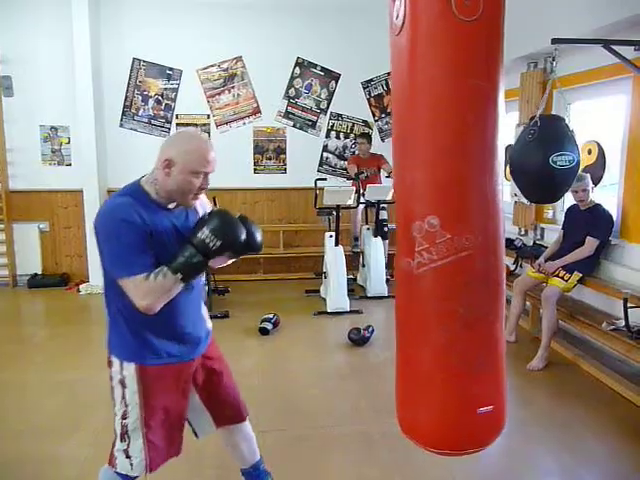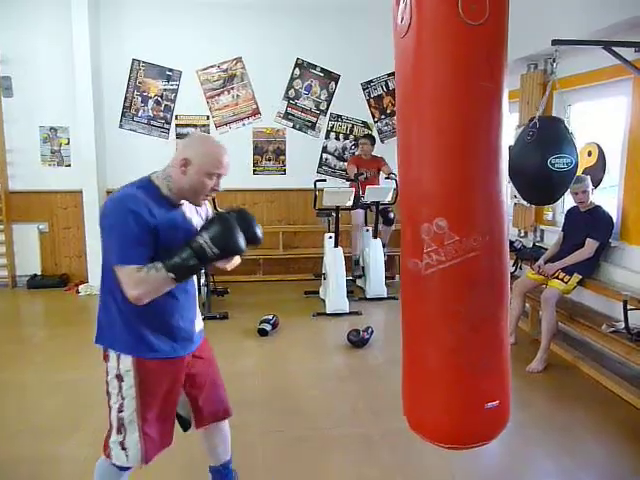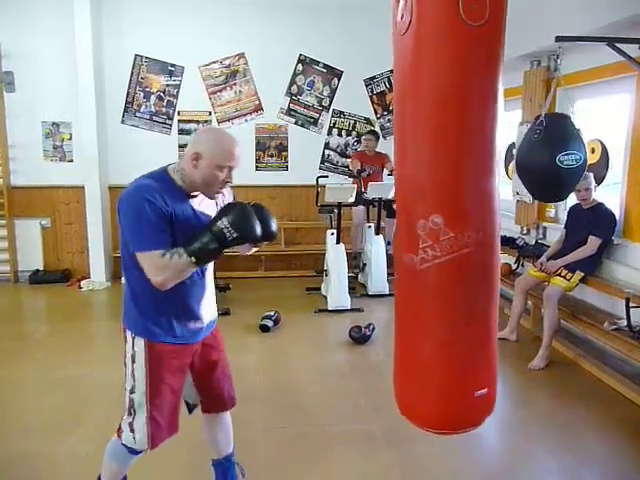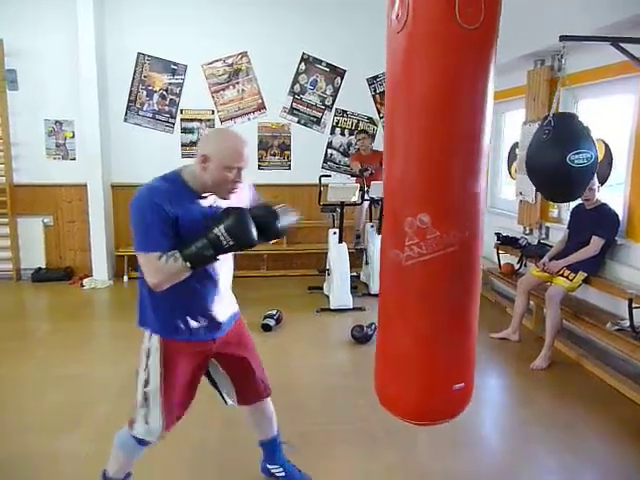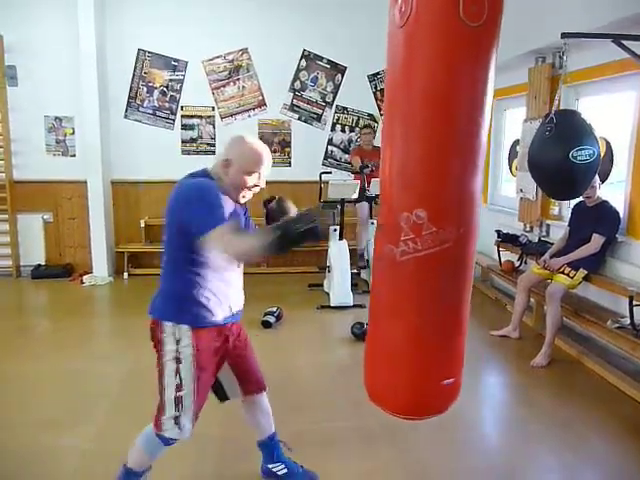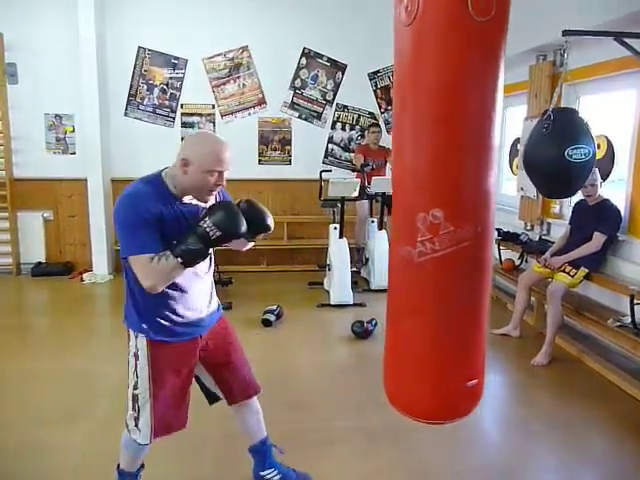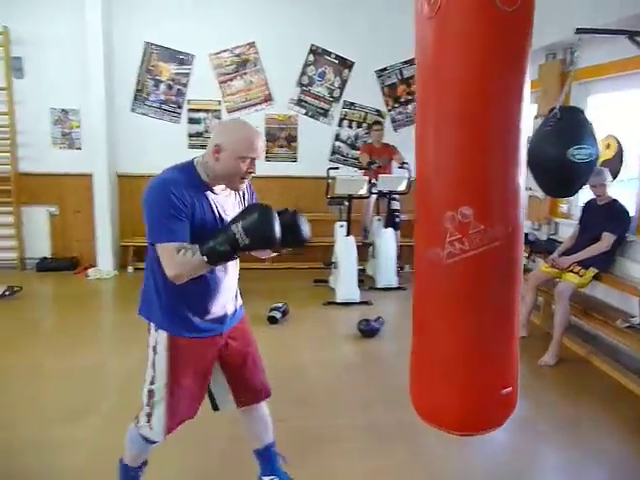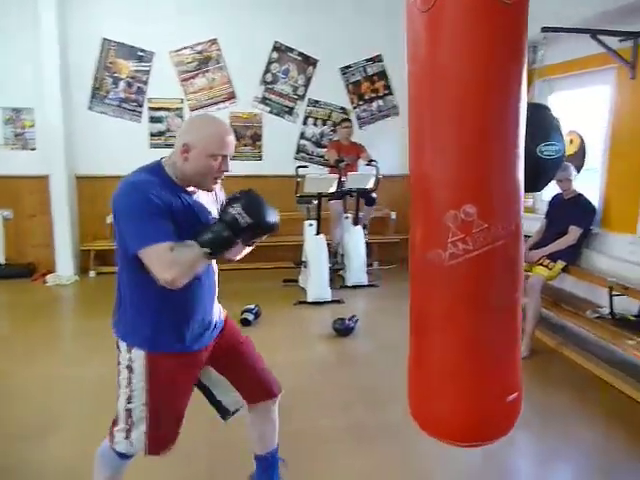
dt=0.3s
person 1, frame 1
left shoulder: (192, 201)
right shoulder: (120, 215)
left elbow: (215, 260)
right elbow: (146, 299)
left wrist: (231, 243)
right wrist: (197, 253)
left hip: (198, 341)
right hip: (146, 358)
left knee: (233, 416)
person 1, frame 2
left shoulder: (190, 201)
right shoulder: (127, 207)
left elbow: (221, 258)
right elbow: (138, 290)
left wrist: (232, 244)
right wrist: (196, 254)
left hip: (190, 338)
right hip: (139, 350)
left knee: (215, 415)
right knee: (128, 450)
person 1, frame 3
left shoulder: (214, 192)
right shoulder: (143, 197)
left elbow: (235, 246)
right elbow: (161, 275)
left wrist: (253, 232)
right wrist: (214, 240)
left hip: (202, 327)
right hip: (154, 334)
left knee: (218, 404)
right knee: (138, 431)
person 1, frame 4
left shoulder: (233, 191)
right shoulder: (154, 199)
left elbow: (257, 222)
right elbow: (157, 277)
left wrist: (272, 221)
right wrist: (212, 243)
left hip: (223, 323)
right hip: (172, 333)
left knee: (257, 393)
right knee: (149, 426)
person 1, frame 5
left shoulder: (233, 195)
right shoulder: (197, 193)
left elbow: (245, 249)
right elbow: (231, 249)
left wrist: (276, 223)
right wrist: (287, 233)
left hip: (224, 317)
right hip: (184, 322)
left knee: (254, 388)
right knee: (176, 425)
person 1, frame 6
left shoulder: (210, 194)
right shoulder: (136, 202)
left elbow: (239, 243)
right elbow: (150, 279)
left wrist: (251, 225)
right wrist: (200, 239)
left hip: (208, 320)
right hip: (158, 334)
left knee: (243, 391)
right knee: (145, 425)
person 1, frame 7
left shoulder: (239, 187)
right shoulder: (168, 190)
left elbow: (262, 246)
right elbow: (177, 269)
left wrist: (280, 231)
left hip: (229, 318)
right hip: (179, 328)
left knee: (253, 395)
right knee: (159, 420)
person 1, frame 8
left shoulder: (204, 186)
right shoulder: (138, 192)
left elbow: (232, 252)
right elbow: (170, 272)
left wrist: (251, 228)
right wrist: (225, 229)
left hip: (210, 326)
right hip: (155, 339)
left knee: (264, 393)
right knee: (131, 438)
person 2, frame 1
left shoulder: (602, 216)
right shoulder: (571, 211)
left elbow: (589, 250)
left wrist: (557, 264)
right wrist: (543, 258)
left hip: (578, 265)
right hip: (556, 260)
left knee: (548, 295)
right knee: (519, 284)
left ankle: (543, 353)
right ankle: (510, 332)
person 2, frame 2
left shoulder: (602, 217)
right shoulder: (571, 212)
left elbow: (588, 251)
left wrist: (556, 265)
right wrist: (543, 260)
left hip: (577, 267)
right hip: (556, 262)
left knee: (548, 297)
right knee: (518, 286)
left ankle: (542, 355)
right ankle: (510, 333)
person 2, frame 3
left shoulder: (605, 215)
right shoulder: (574, 210)
left elbow: (591, 249)
left wrist: (559, 263)
right wrist: (545, 257)
left hip: (580, 264)
right hip: (559, 259)
left knee: (550, 294)
right knee: (521, 283)
left ankle: (544, 352)
right ankle: (511, 330)
person 2, frame 4
left shoulder: (608, 215)
right shoulder: (577, 210)
left elbow: (594, 249)
left wrist: (561, 263)
right wrist: (548, 257)
left hip: (583, 264)
right hip: (561, 259)
left knee: (552, 294)
right knee: (523, 283)
left ankle: (547, 352)
right ankle: (513, 331)
person 2, frame 5
left shoulder: (609, 213)
right shoulder: (578, 207)
left elbow: (595, 246)
left wrist: (562, 260)
right wrist: (548, 254)
left hip: (583, 262)
right hip: (562, 257)
left knee: (553, 292)
right knee: (523, 280)
left ankle: (547, 350)
right ankle: (513, 328)
person 2, frame 6
left shoulder: (610, 211)
right shoulder: (579, 206)
left elbow: (596, 245)
left wrist: (563, 259)
right wrist: (549, 253)
left hip: (584, 260)
right hip: (563, 255)
left knee: (554, 290)
right knee: (524, 279)
left ankle: (547, 349)
right ankle: (514, 327)
person 2, frame 7
left shoulder: (619, 212)
right shoulder: (589, 206)
left elbow: (605, 245)
left wrist: (570, 258)
right wrist: (557, 253)
left hip: (592, 261)
right hip: (570, 256)
left knee: (561, 291)
right knee: (531, 279)
left ankle: (554, 350)
right ankle: (522, 326)
person 2, frame 8
left shoulder: (584, 206)
right shoulder: (555, 200)
left elbow: (572, 238)
left wrist: (541, 252)
right wrist: (527, 247)
left hip: (560, 253)
right hip: (539, 249)
left knee: (533, 284)
left ankle: (527, 341)
person 3, frame 1
left shoulder: (378, 158)
right shoulder: (353, 159)
left elbow: (388, 168)
right elbow: (352, 170)
left wrist: (392, 174)
right wrist: (357, 174)
right hip: (360, 193)
right knee: (357, 208)
right ankle: (356, 240)
person 3, frame 2
left shoulder: (379, 160)
right shoulder: (354, 159)
left elbow: (387, 171)
right elbow: (351, 170)
left wrist: (391, 175)
right wrist: (356, 174)
left knee: (389, 216)
right knee: (357, 225)
left ankle: (382, 246)
right ankle: (356, 263)
person 3, frame 3
left shoulder: (382, 157)
right shoulder: (357, 155)
left elbow: (391, 167)
right elbow: (355, 165)
left wrist: (394, 171)
right wrist: (359, 171)
right hip: (361, 192)
left knee: (392, 209)
right knee: (358, 222)
left ankle: (388, 245)
right ankle: (356, 255)
person 3, frame 4
left shoulder: (379, 154)
right shoulder: (355, 157)
right elbow: (356, 167)
right wrist: (361, 171)
right hip: (363, 189)
right knee: (362, 205)
right ankle: (358, 236)
person 3, frame 5
left shoulder: (379, 151)
right shoulder: (356, 151)
right elbow: (356, 162)
right wrist: (361, 167)
right hip: (362, 188)
right knee: (363, 220)
right ankle: (361, 255)
person 3, frame 6
left shoulder: (386, 151)
right shoulder: (361, 148)
left elbow: (393, 162)
right elbow: (358, 160)
right wrist: (363, 165)
right hip: (364, 186)
left knee: (393, 204)
right knee: (362, 217)
right ankle: (359, 250)
person 3, frame 7
left shoulder: (390, 148)
right shoulder: (366, 147)
left elbow: (399, 159)
right elbow: (364, 160)
left wrist: (403, 164)
right wrist: (370, 163)
right knee: (370, 199)
right ankle: (366, 230)
person 3, frame 8
left shoulder: (358, 147)
right shoulder: (333, 145)
left elbow: (366, 157)
right elbow: (332, 157)
left wrist: (371, 161)
right wrist: (337, 161)
left knee: (371, 197)
right knee: (337, 216)
left ankle: (363, 226)
right ankle: (335, 252)
